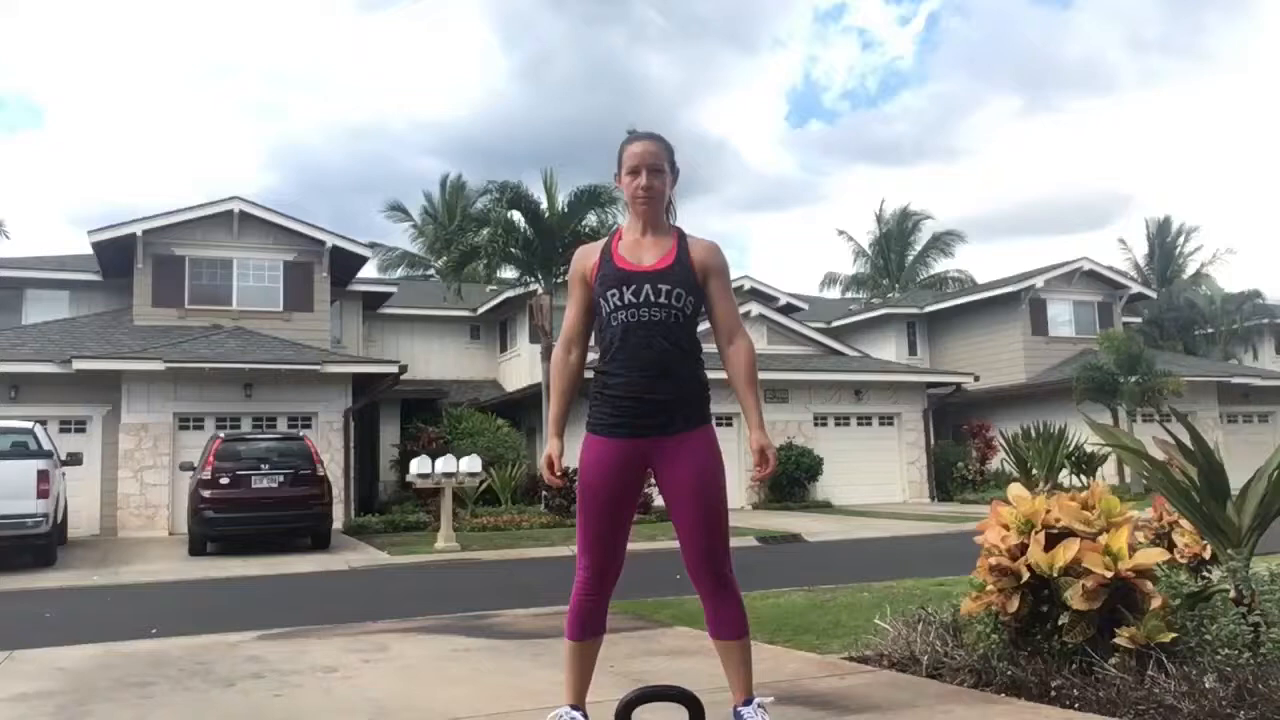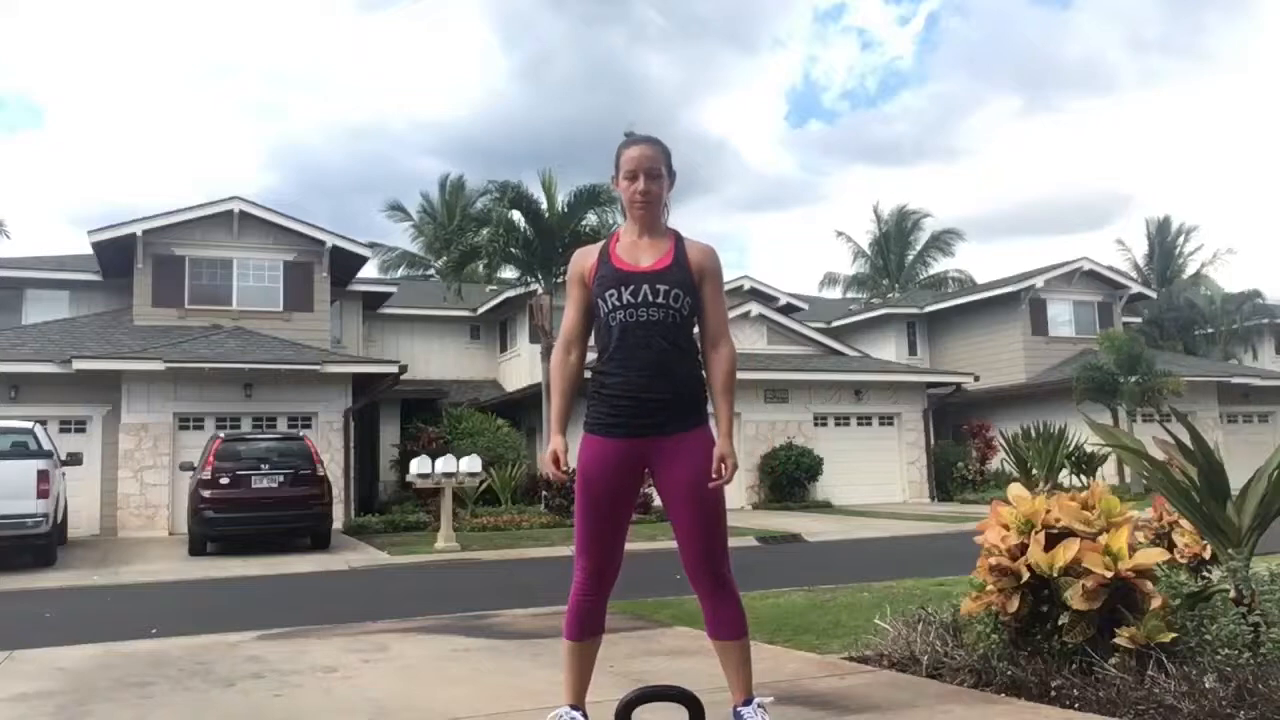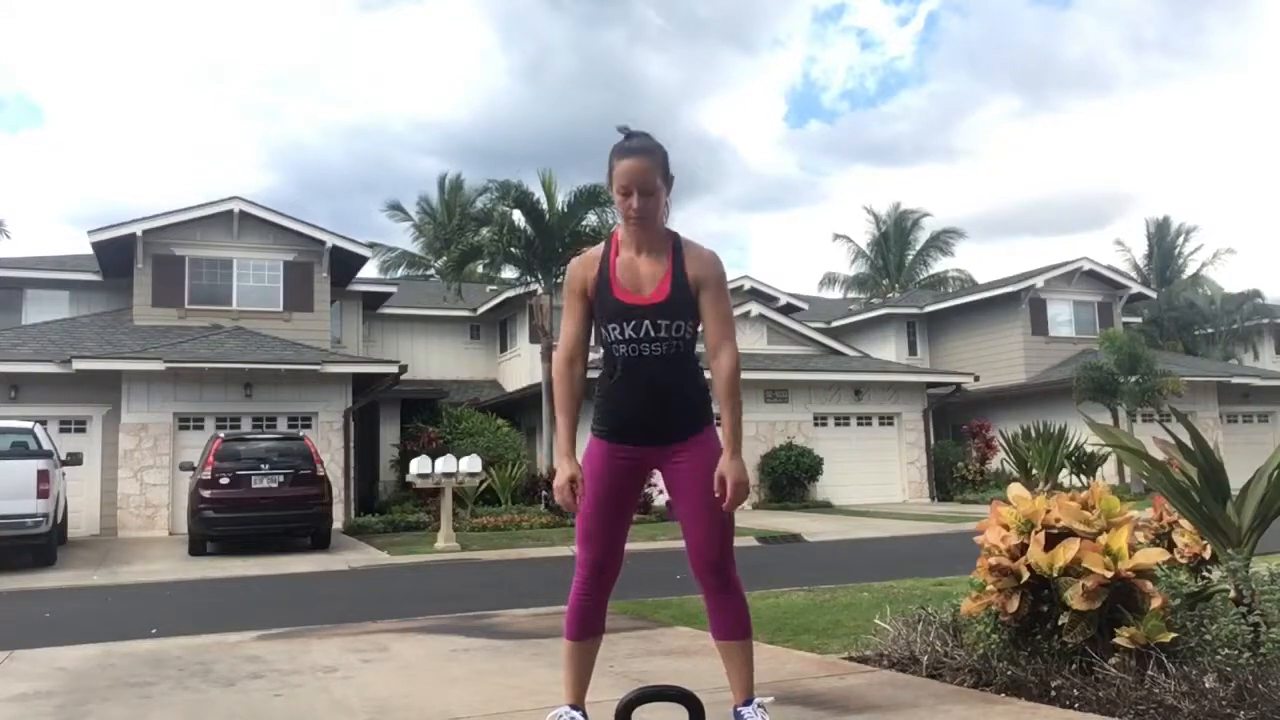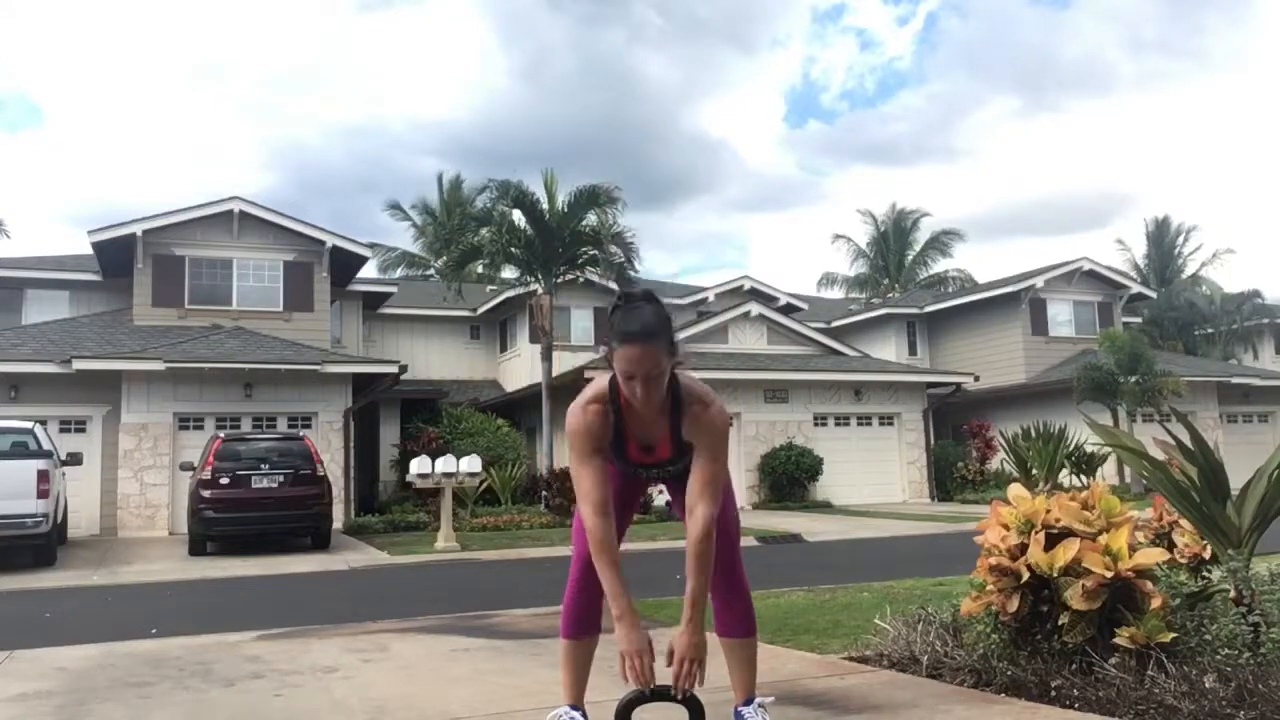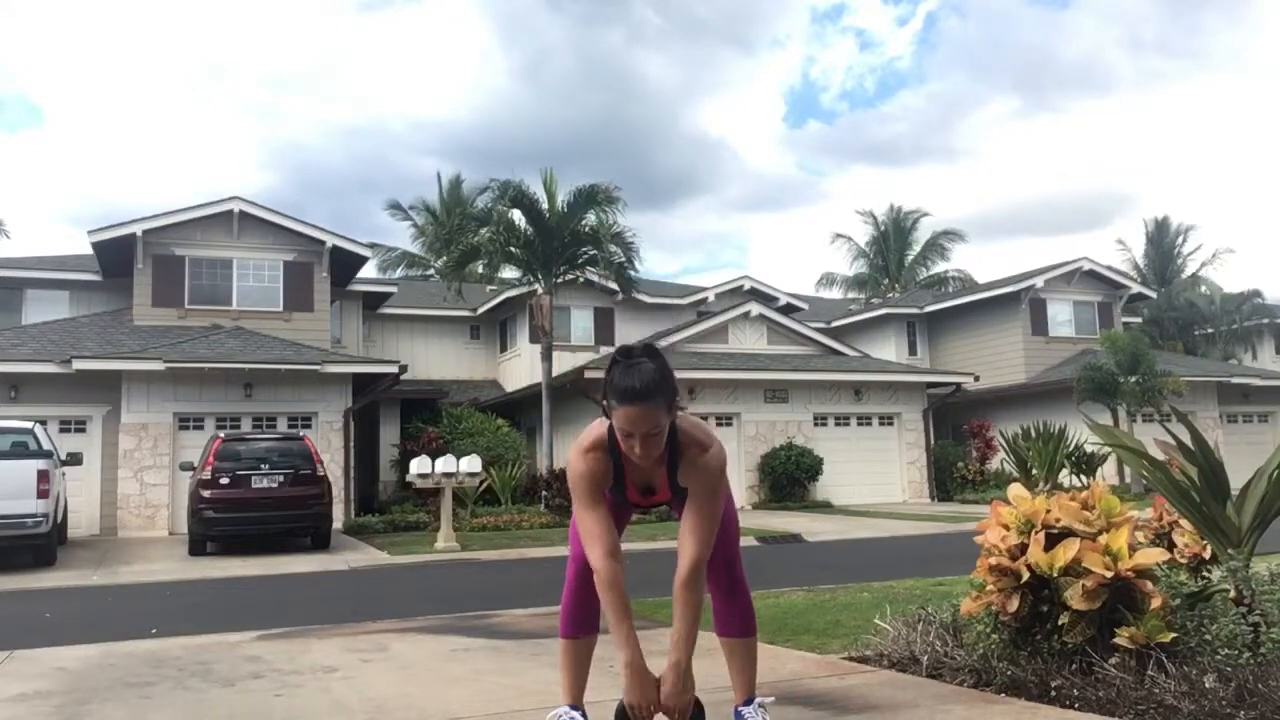
dt=0.5s
person 1, frame 1
left shoulder: (702, 254)
right shoulder: (590, 259)
left elbow: (733, 340)
right elbow: (569, 350)
left wrist: (756, 426)
right wrist: (554, 434)
left hip: (685, 431)
right hip: (610, 432)
left knee: (713, 572)
right knee: (593, 576)
person 1, frame 2
left shoulder: (698, 257)
right shoulder: (588, 260)
left elbow: (718, 347)
right elbow: (569, 348)
left wrist: (725, 433)
right wrist: (556, 430)
left hip: (683, 432)
right hip: (607, 433)
left knee: (711, 572)
right knee: (592, 574)
person 1, frame 3
left shoulder: (700, 265)
right shoulder: (586, 268)
left elbow: (724, 359)
right elbow: (568, 363)
left wrist: (731, 452)
right wrist: (565, 457)
left hip: (690, 438)
right hip: (614, 440)
left knee: (716, 569)
right knee: (593, 572)
person 1, frame 4
left shoulder: (704, 410)
right shoulder: (587, 411)
left elbow: (703, 517)
right elbow: (595, 516)
left wrist: (692, 624)
right wrist: (624, 620)
left hip: (686, 468)
right hip: (620, 469)
left knee: (726, 569)
right knee: (586, 570)
person 1, frame 5
left shoulder: (704, 453)
right shoulder: (587, 456)
left elbow: (690, 569)
right elbow: (605, 565)
left wrist: (679, 667)
right wrist: (633, 667)
left hip: (688, 481)
right hip: (613, 484)
left knee: (725, 569)
right knee: (582, 570)
